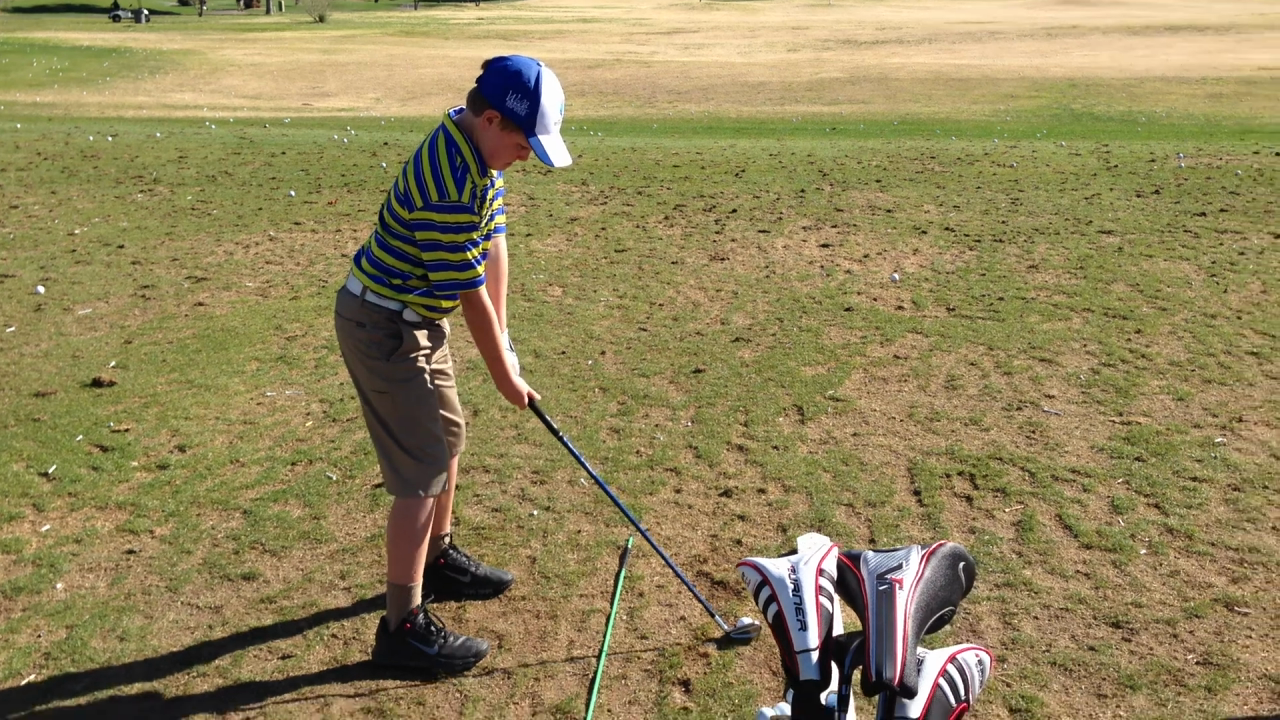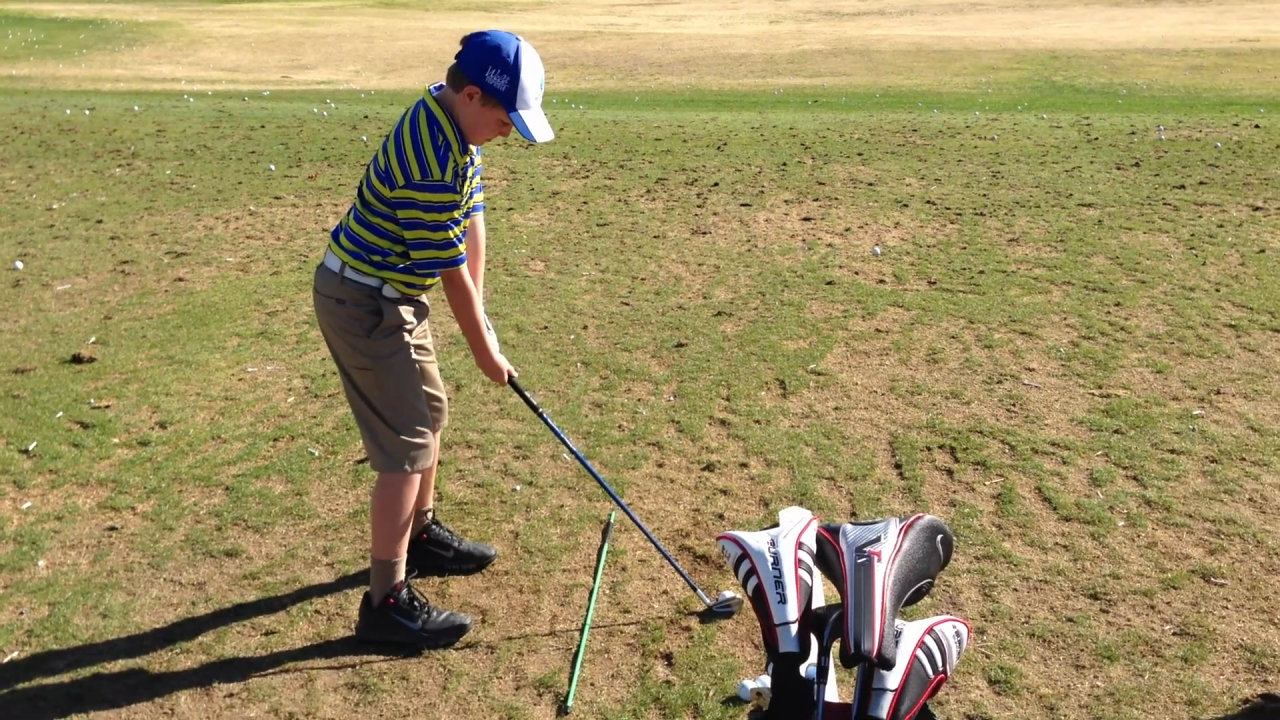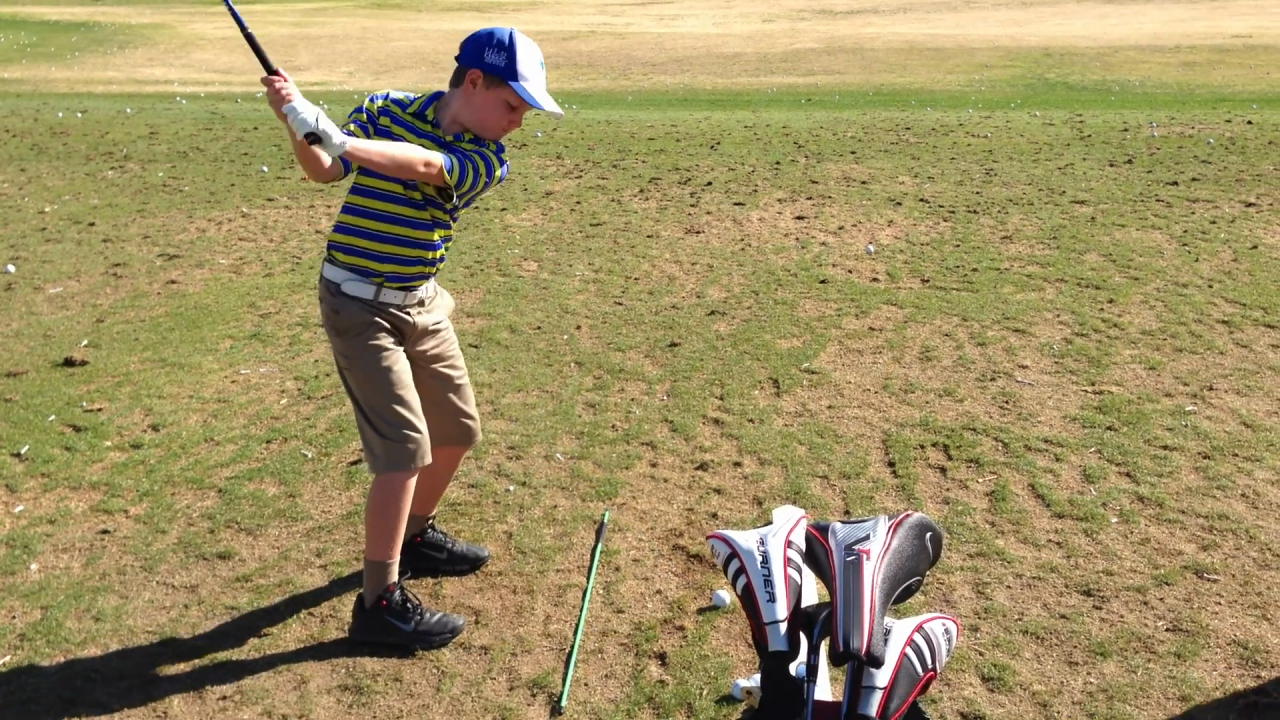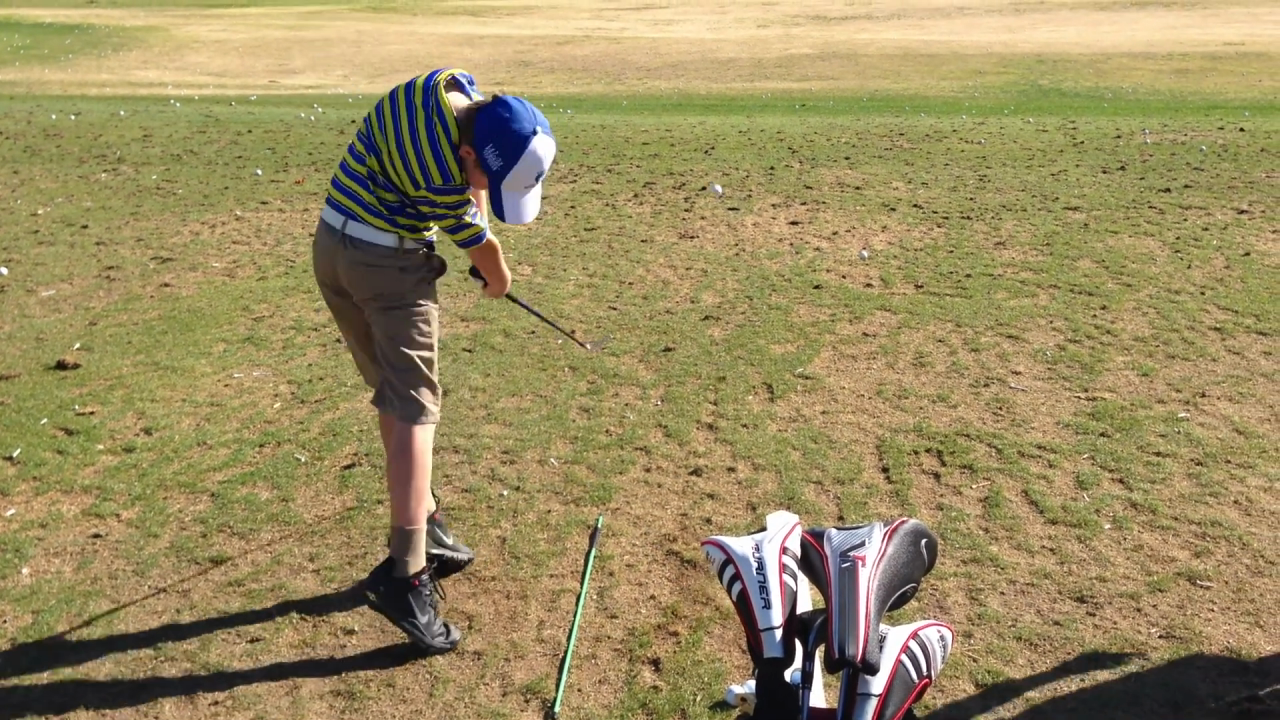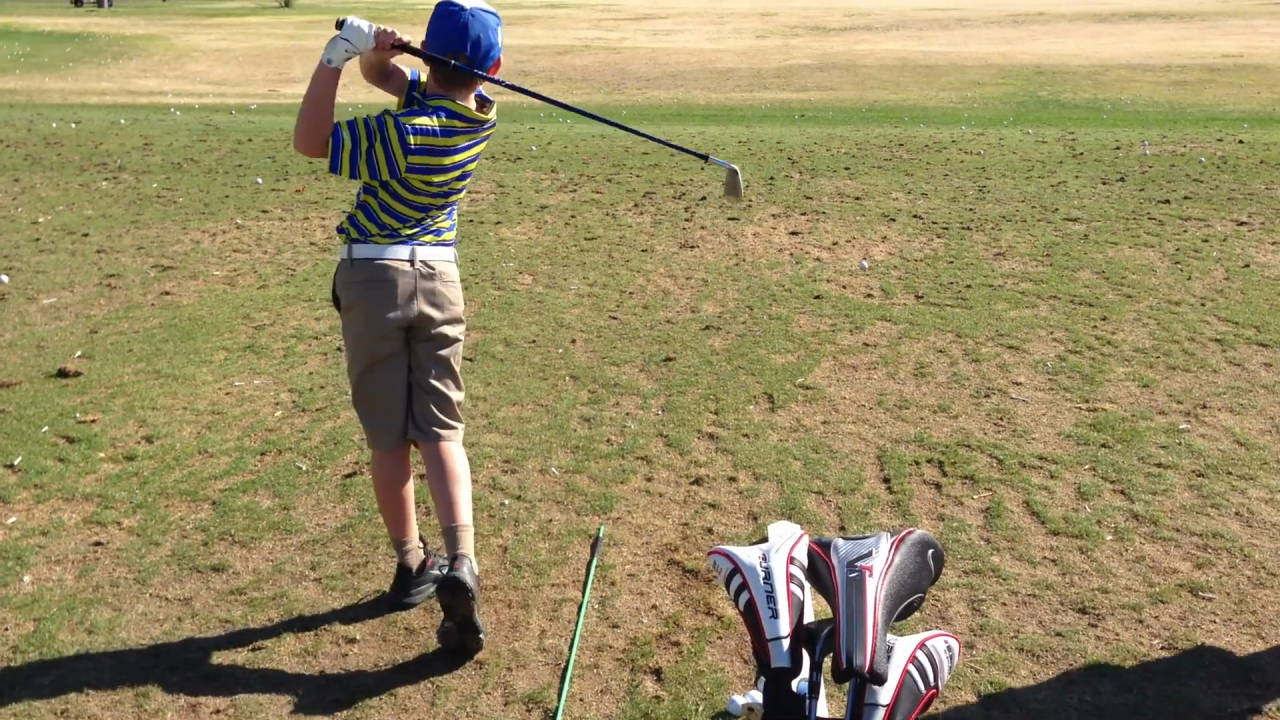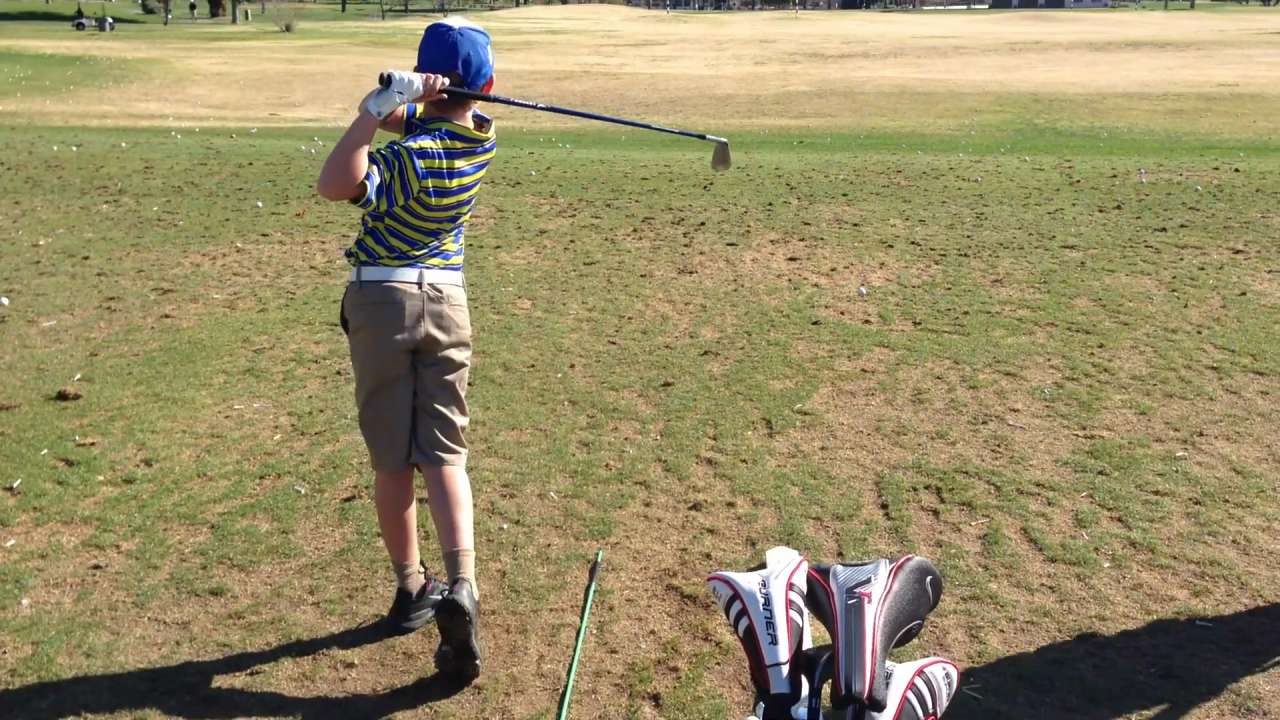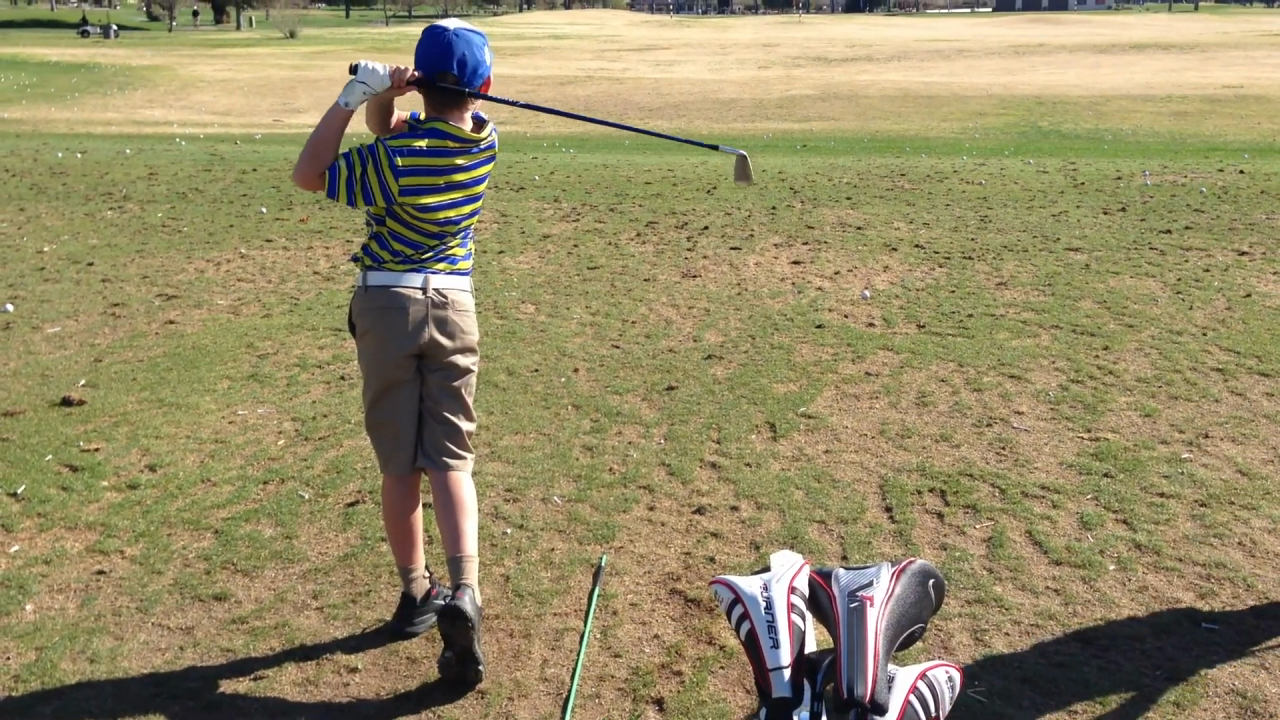
dt=0.7s
person 1, frame 1
left shoulder: (477, 148)
right shoulder: (451, 182)
left elbow: (494, 244)
right elbow: (471, 293)
left wrist: (504, 338)
right wrist: (504, 374)
left hip: (415, 316)
right hip: (384, 326)
left knee: (446, 437)
right knee: (422, 470)
left ankle: (438, 558)
right ankle: (404, 626)
person 1, frame 2
left shoulder: (451, 123)
right shoulder: (431, 162)
left elbow: (472, 223)
right elbow: (450, 269)
left wrist: (480, 317)
right wrist: (483, 348)
left hip: (391, 293)
right hip: (362, 302)
left knee: (429, 412)
right knee: (406, 444)
left ankle: (419, 534)
right ankle: (387, 602)
person 1, frame 3
left shoulder: (487, 161)
right shoulder: (387, 109)
left elbow: (422, 164)
right elbow: (321, 166)
left wrist: (338, 136)
right wrist: (301, 118)
left hip: (423, 305)
right hip: (360, 306)
left knee: (457, 430)
right knee: (405, 448)
left ankle: (414, 537)
right ankle: (379, 602)
person 1, frame 4
left shoulder: (450, 83)
right shoulder: (440, 186)
right elbow: (469, 235)
left wrist: (485, 252)
right wrist: (492, 267)
right hip: (391, 264)
left knee: (397, 396)
right knee: (416, 410)
left ankle: (419, 536)
right ankle: (404, 574)
person 1, frame 5
left shoulder: (404, 132)
right shoulder: (481, 113)
left elbow: (308, 141)
right elbow: (386, 75)
left wrist: (335, 56)
left hip: (372, 278)
right hip: (437, 278)
left knee: (389, 436)
right knee: (441, 430)
left ankle: (413, 565)
right ankle: (460, 563)
person 1, frame 6
left shoulder: (414, 157)
right shoulder: (480, 135)
left elbow: (333, 185)
right elbow: (390, 117)
left wrist: (381, 102)
right wrist: (386, 105)
left hip: (380, 300)
right hip: (445, 301)
left knee: (392, 460)
right knee: (443, 454)
left ankle: (412, 587)
right ankle: (460, 585)
person 1, frame 7
left shoulder: (399, 159)
right shoulder: (485, 138)
left elbow: (308, 174)
left wrist: (353, 94)
right wrist: (379, 98)
left hip: (387, 305)
right hip: (453, 305)
left knee: (399, 463)
right knee: (451, 458)
left ankle: (416, 592)
right ankle: (463, 592)
